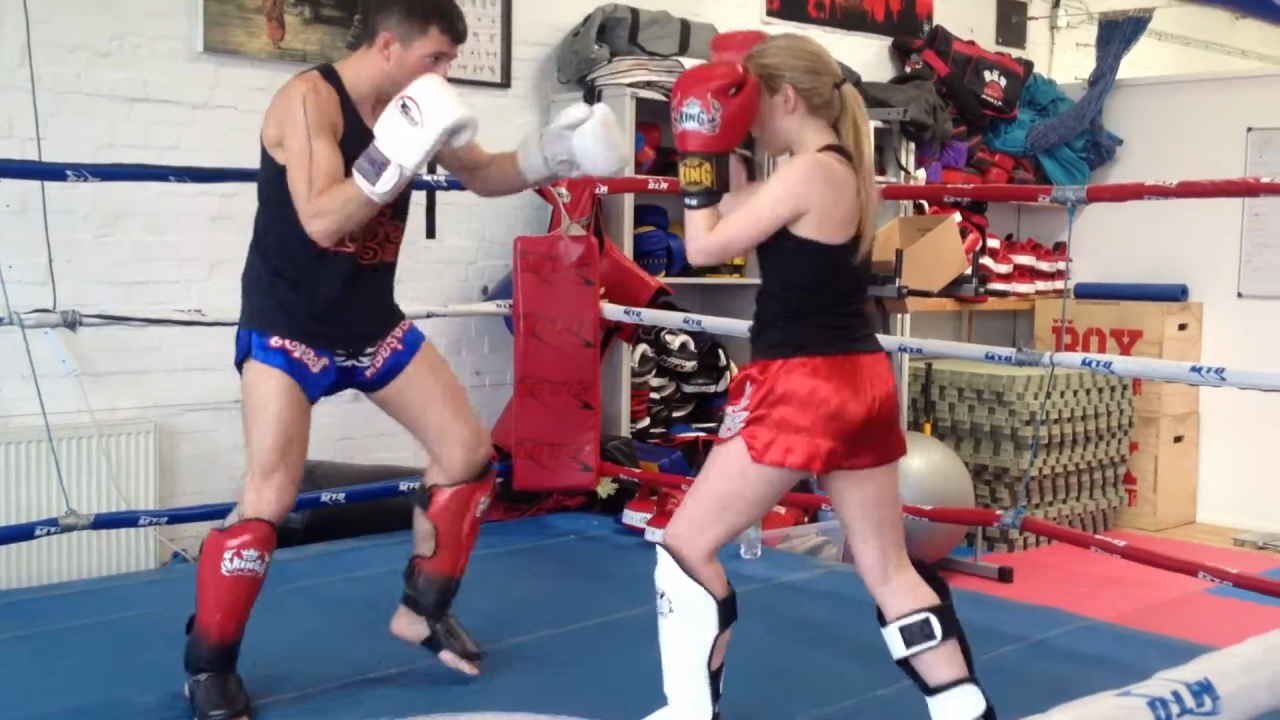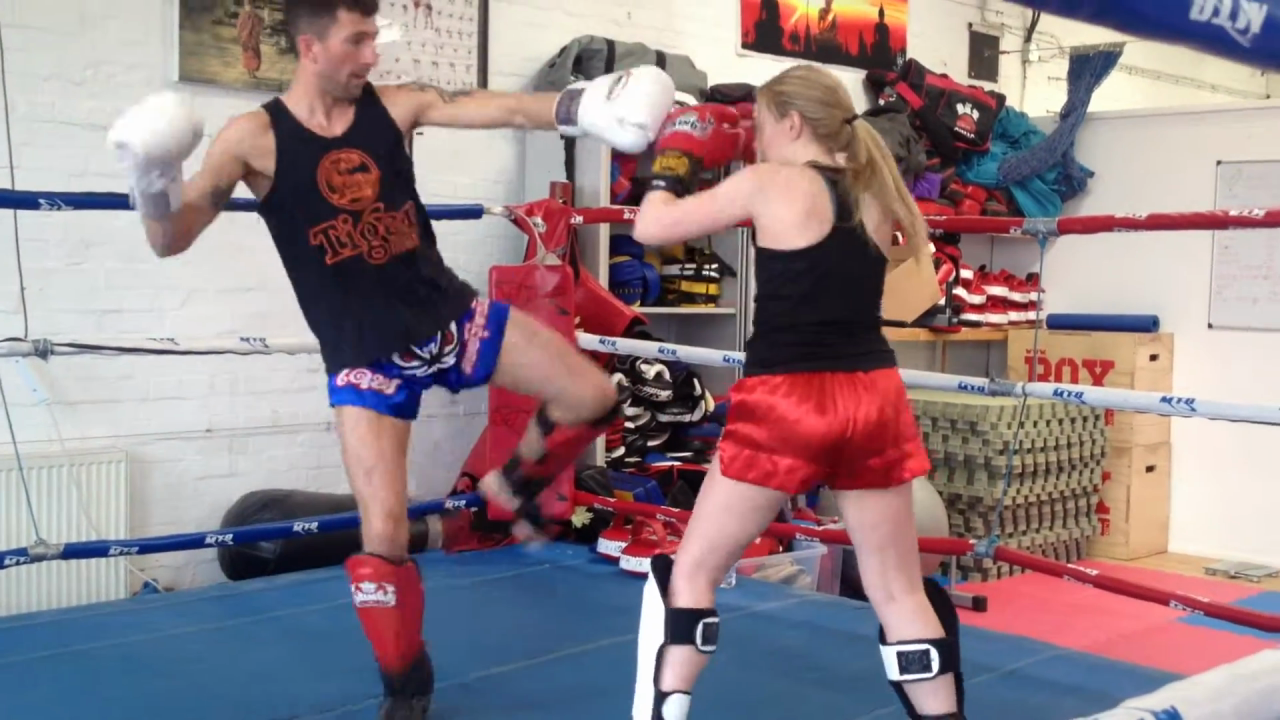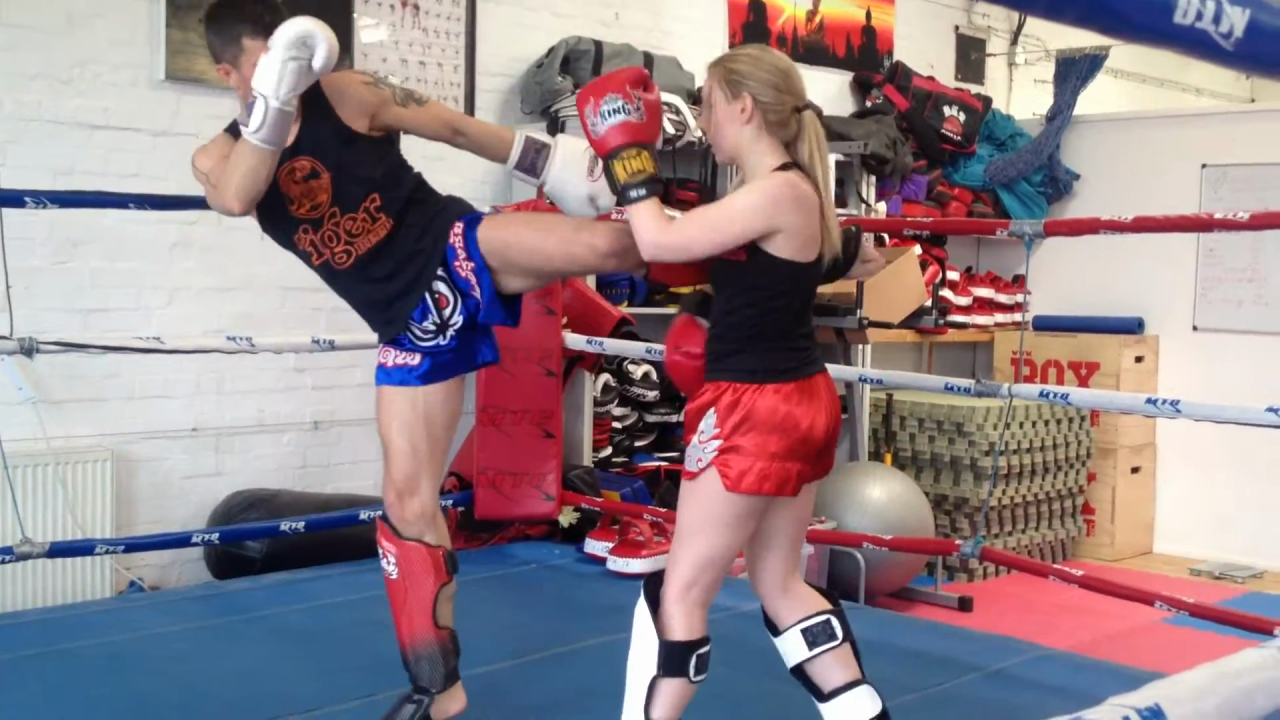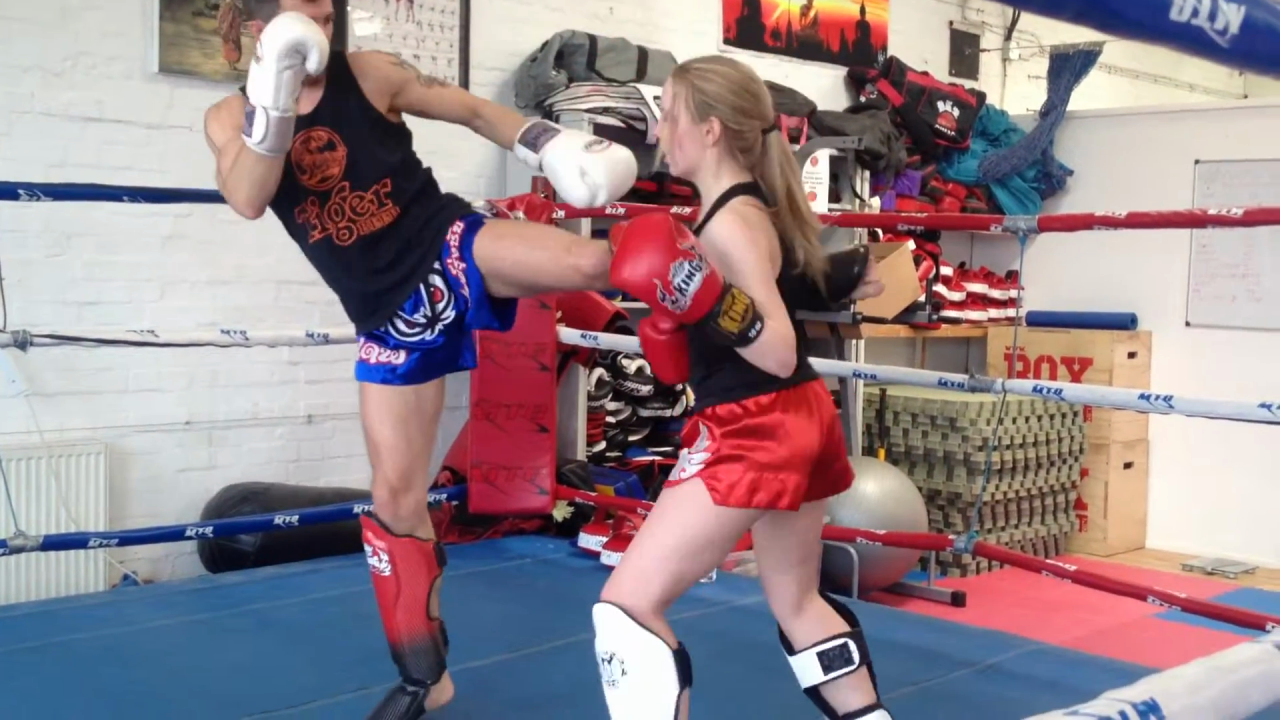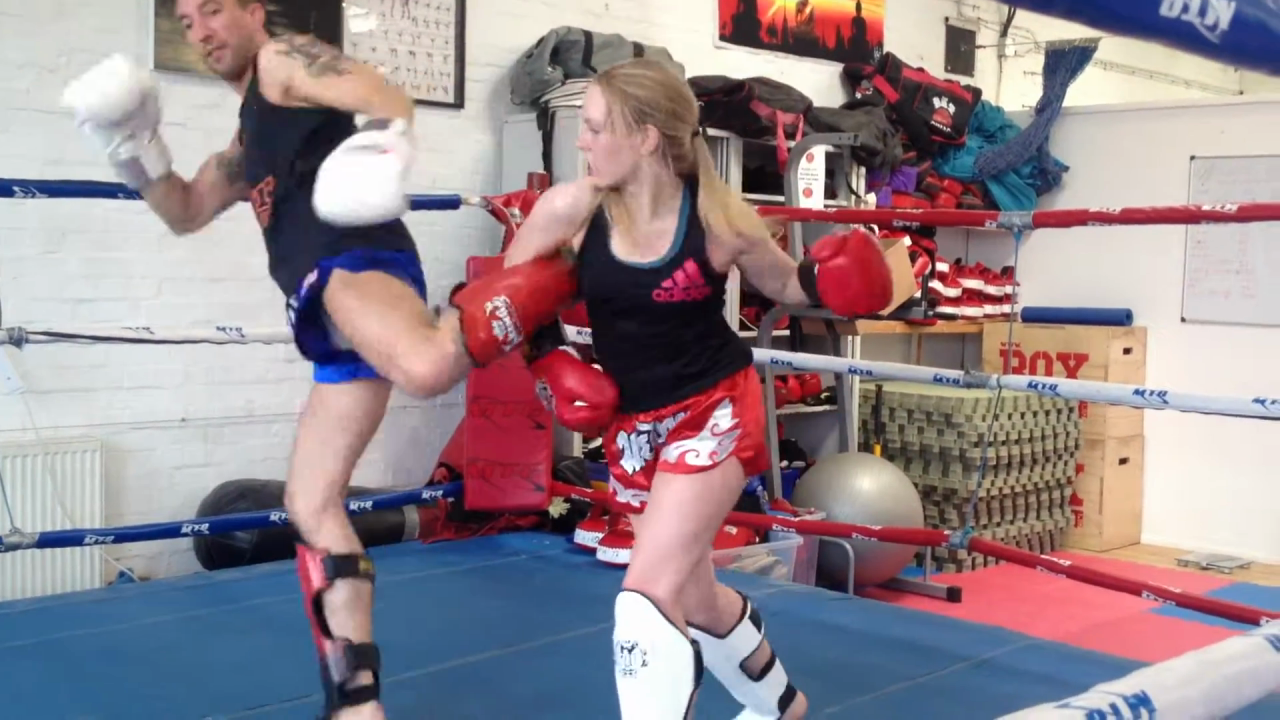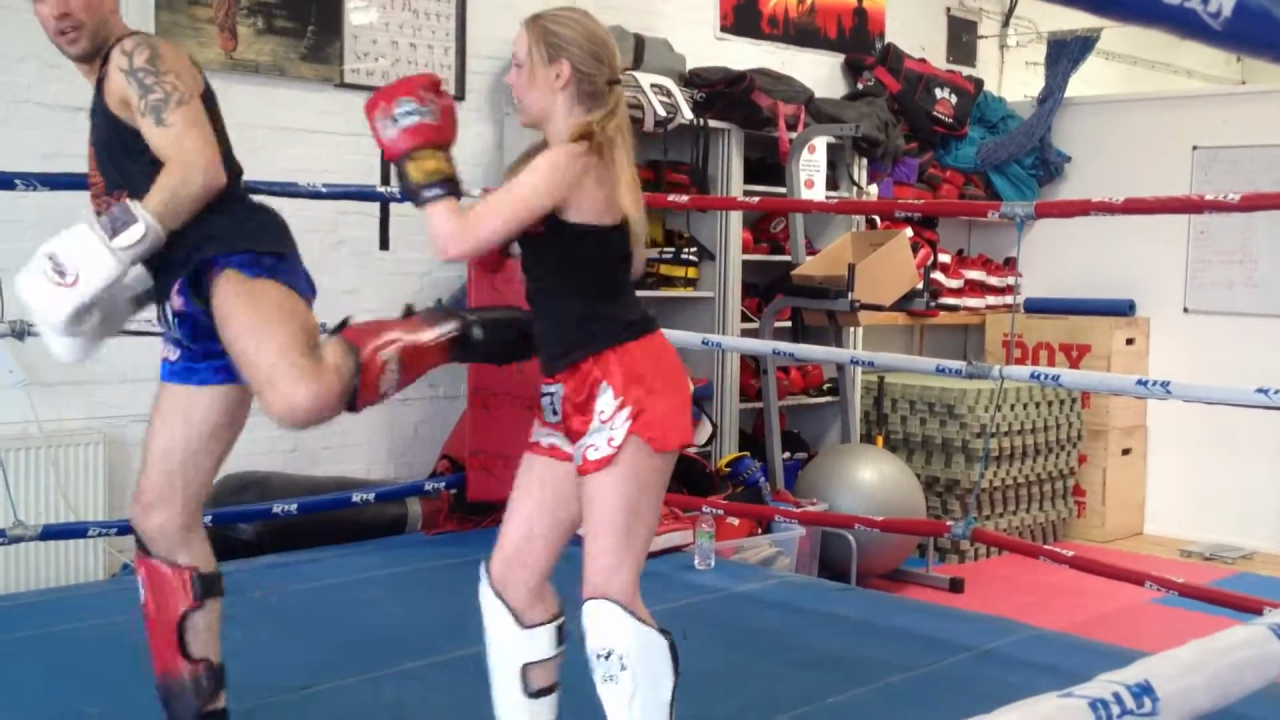
dt=0.4s
person 1, frame 1
left shoulder: (415, 102)
right shoulder: (309, 99)
left elbow: (485, 176)
right elbow: (322, 222)
left wrist: (554, 152)
right wrist: (398, 152)
left hip: (372, 322)
right hip: (287, 326)
left knee: (467, 454)
right knee: (269, 499)
left ankle: (423, 610)
person 1, frame 2
left shoulder: (392, 103)
right shoulder: (254, 136)
left elbow: (496, 107)
right elbow: (172, 238)
left wrist: (588, 105)
right wrist: (151, 175)
left hip: (450, 314)
right hip: (365, 357)
left knee: (594, 397)
right knee: (384, 532)
left ankle: (515, 485)
person 1, frame 3
left shoulder: (347, 94)
right shoulder: (217, 154)
left elbow: (454, 125)
right elbow: (236, 199)
left wrist: (546, 159)
right wrist: (275, 99)
left hip: (460, 249)
right hip: (414, 323)
left knee: (604, 243)
right knee: (408, 500)
person 1, frame 4
left shoulder: (369, 73)
right shoulder: (230, 118)
left elbow: (471, 108)
right elbow: (246, 200)
left wrist: (553, 143)
right wrist: (274, 104)
left hip: (452, 247)
right hip: (391, 320)
left knee: (587, 263)
right knee: (394, 495)
person 1, frame 5
left shoulder: (284, 60)
right shoulder: (254, 119)
left elbow: (386, 97)
right elbow: (186, 214)
left wrist: (383, 147)
right wrist: (129, 145)
left hip: (351, 260)
right hip: (325, 300)
left knee: (426, 369)
right knee: (311, 504)
left ankle: (563, 274)
person 1, frame 6
left shoulder: (138, 59)
right shoulder: (110, 97)
left elbow: (203, 173)
left wrist: (110, 249)
right wrist: (109, 299)
left hip: (237, 263)
right hip: (197, 312)
left knee: (299, 396)
right knee: (162, 514)
left ankle: (462, 333)
person 2, frame 1
left shoulder: (810, 173)
right shoulder: (843, 167)
left elbow: (702, 247)
right elbow: (748, 208)
left wrist: (700, 147)
right wrist: (721, 151)
left hip: (799, 386)
right hip: (858, 380)
left knee: (687, 544)
right knee: (884, 570)
person 2, frame 2
left shoulder: (769, 185)
right shoulder: (873, 195)
left elbow: (649, 229)
left wrist: (674, 158)
left hip: (785, 406)
right hip: (871, 398)
left knee: (690, 570)
right knee: (898, 589)
person 2, frame 3
left shoulder: (778, 191)
right shoulder: (787, 187)
left elbow: (660, 242)
left wrist: (623, 148)
left hip: (754, 409)
right hip: (796, 401)
left knee: (682, 590)
right knee: (779, 583)
person 2, frame 4
left shoulder: (736, 222)
right shoulder: (738, 205)
left elbow: (778, 357)
left wrist: (705, 298)
left hip: (754, 432)
right hip: (792, 425)
left knee: (628, 601)
right knee: (794, 601)
person 2, frame 5
left shoulder: (719, 221)
right shoulder: (572, 204)
left elbow: (789, 288)
right elbow: (514, 279)
left wrist: (830, 281)
right wrist: (545, 353)
left hip: (712, 410)
right hip: (630, 421)
left knee: (648, 594)
right knee: (691, 592)
person 2, frame 6
left shoulder: (575, 161)
right shoulder: (563, 157)
left elbow: (459, 239)
left wrist: (416, 152)
left hip: (620, 384)
right hip: (570, 388)
left knee: (608, 590)
right knee: (511, 573)
